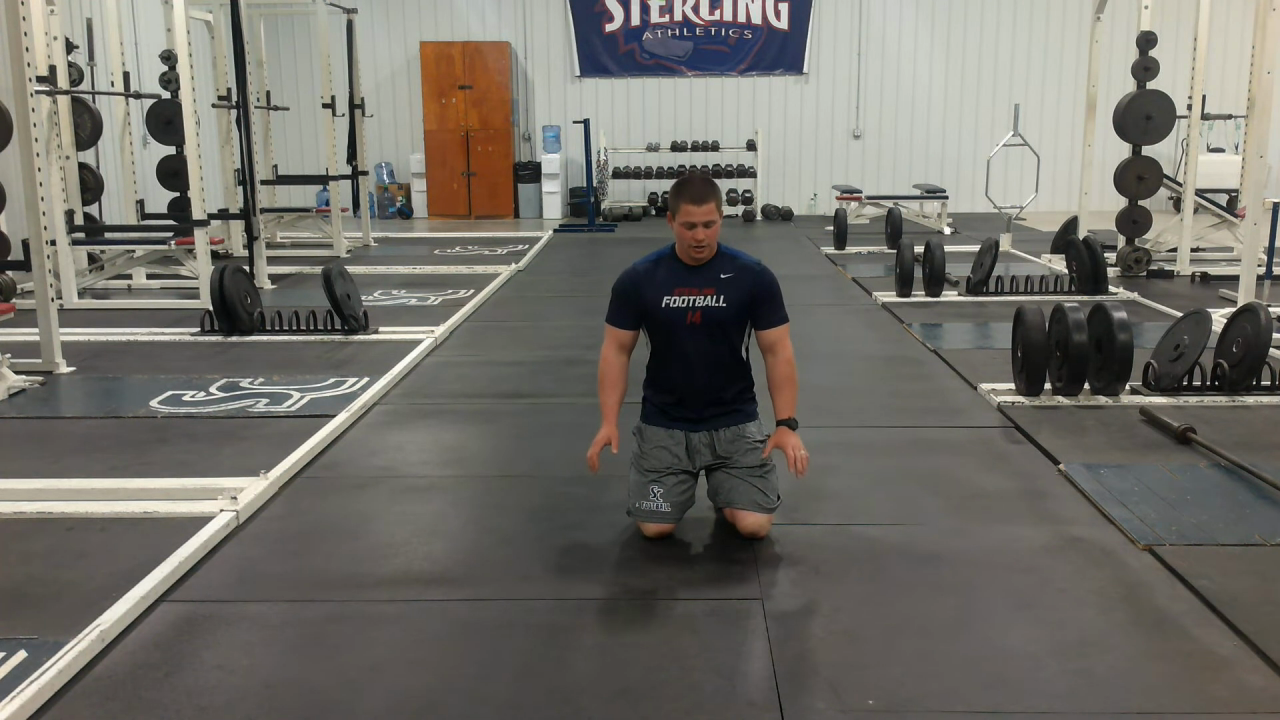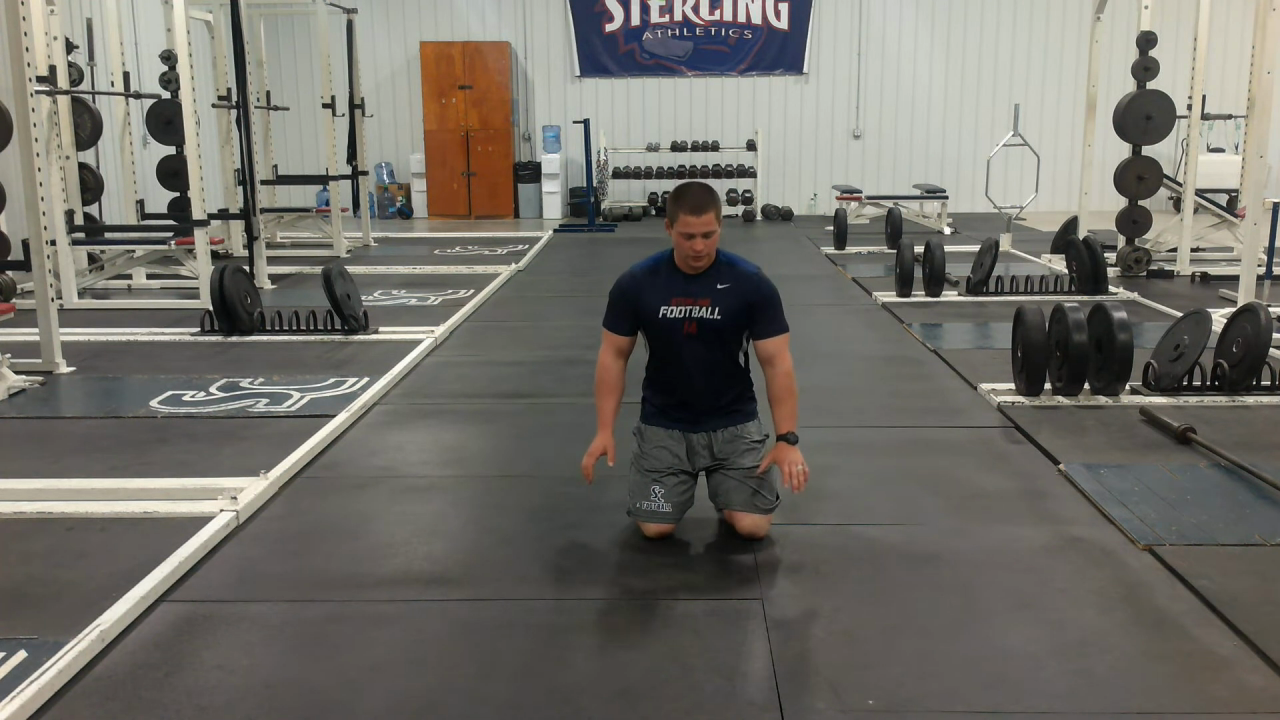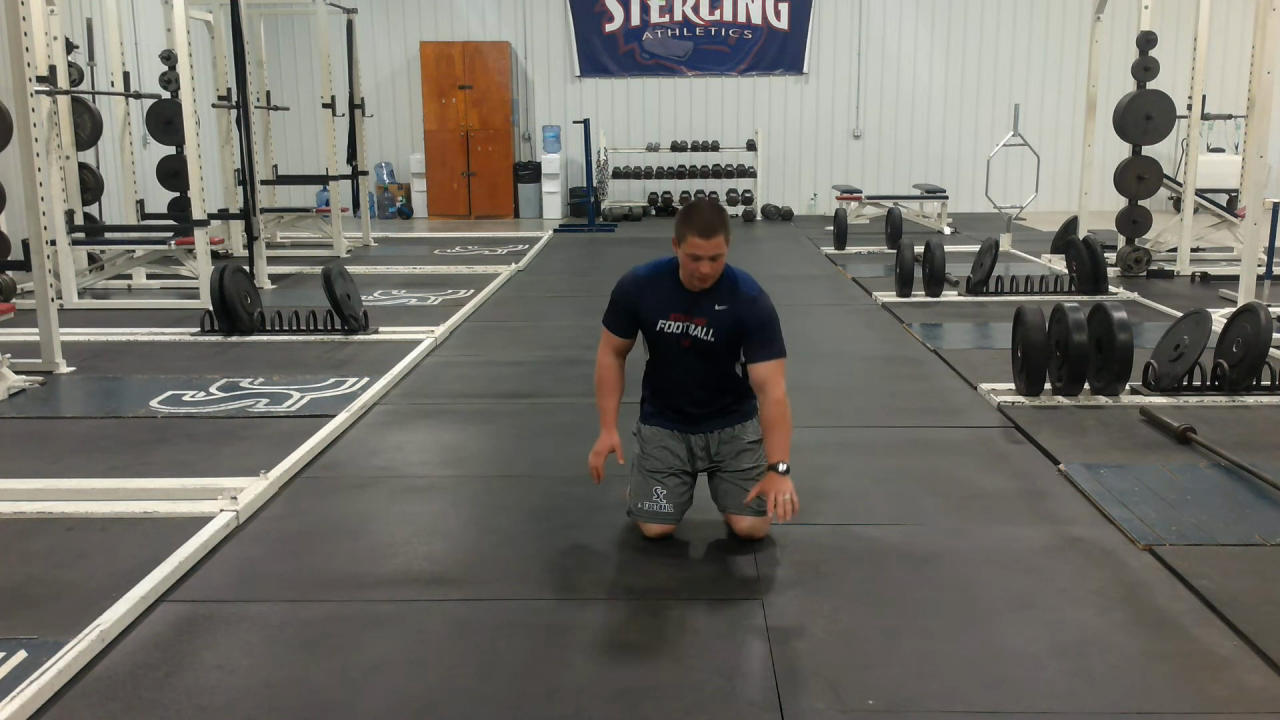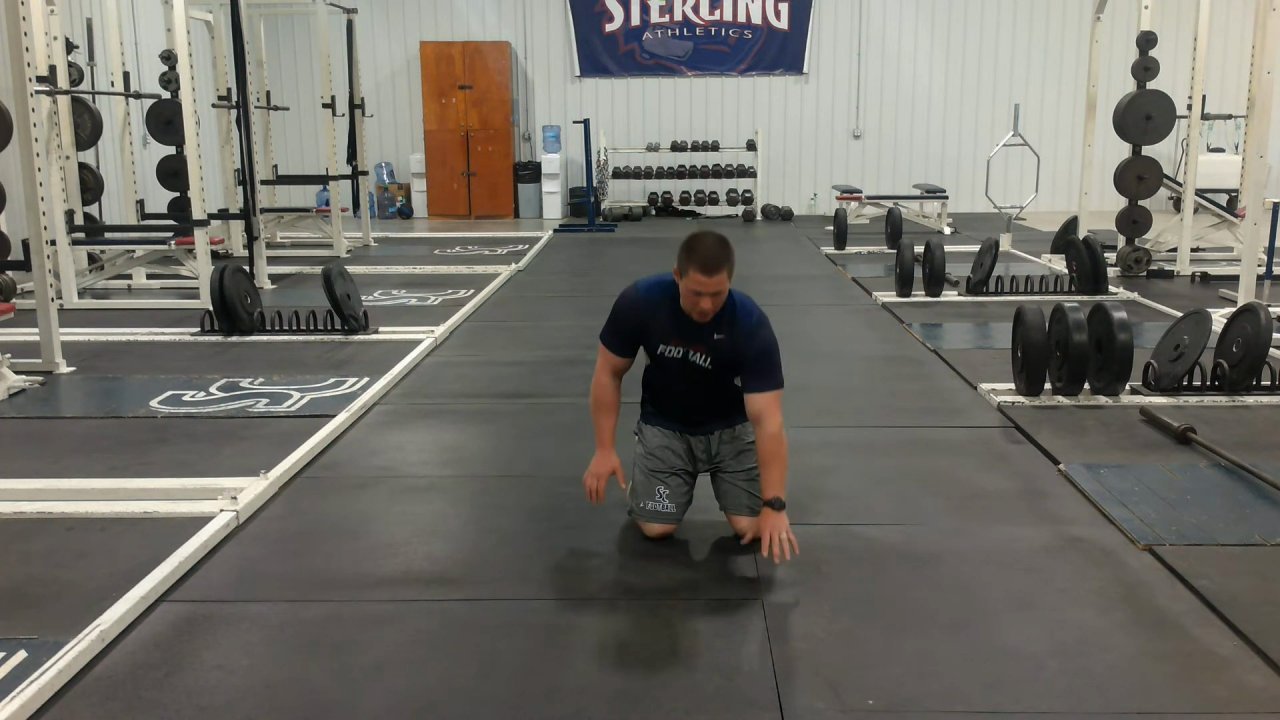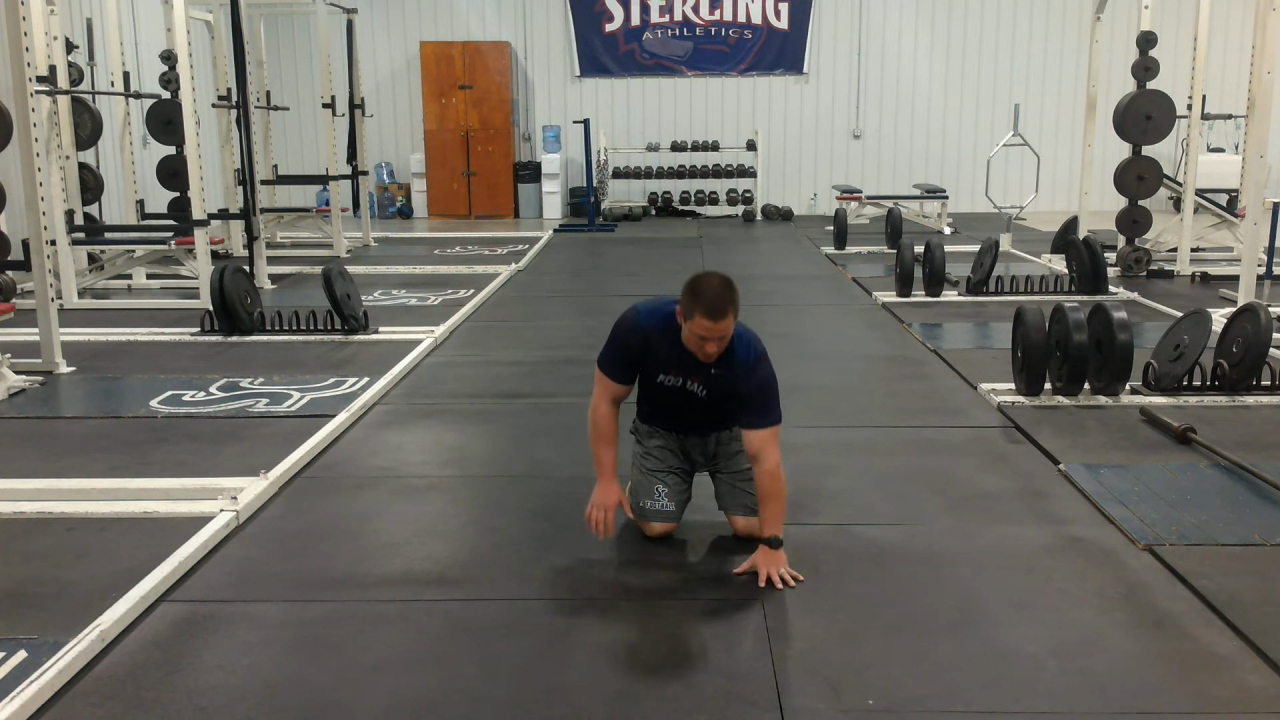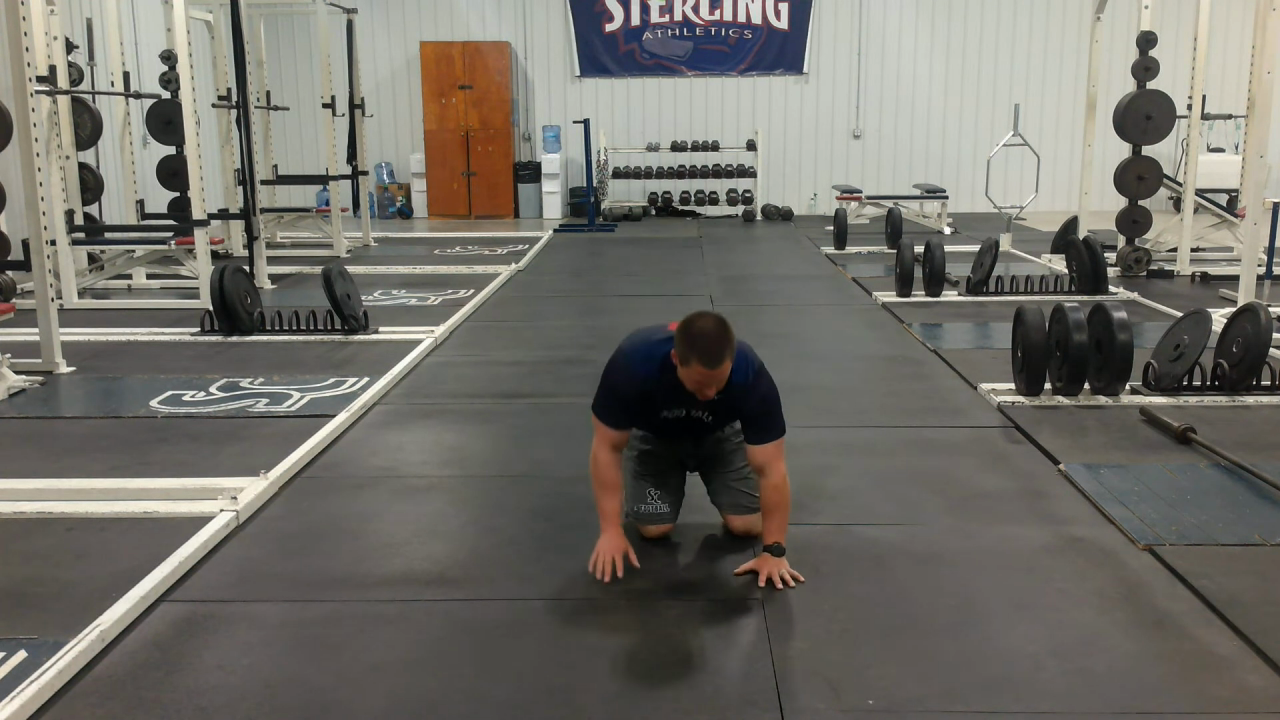
dt=0.3s
person 1, frame 1
left shoulder: (753, 276)
right shoulder: (638, 279)
left elbow: (777, 352)
right elbow: (617, 350)
left wrist: (786, 423)
right wrist: (609, 422)
left hip: (735, 422)
right hip: (664, 423)
left knee: (753, 525)
right knee: (655, 527)
left ankle: (720, 484)
right ankle: (686, 478)
person 1, frame 2
left shoulder: (752, 283)
right shoulder: (636, 284)
left elbow: (778, 363)
right elbow: (613, 356)
left wrist: (787, 438)
right wrist: (604, 430)
left hip: (734, 423)
right hip: (664, 424)
left knee: (752, 526)
right knee: (655, 527)
left ankle: (720, 485)
right ankle: (673, 479)
person 1, frame 3
left shoulder: (751, 301)
right shoulder: (638, 287)
left elbow: (771, 389)
right elbow: (612, 354)
left wrist: (778, 469)
right wrist: (608, 428)
left hip: (732, 424)
right hip: (664, 425)
left knee: (751, 527)
right knee: (655, 528)
left ankle: (717, 478)
right ankle: (641, 475)
person 1, frame 4
left shoulder: (751, 326)
right shoulder: (639, 301)
left elbow: (767, 420)
right elbow: (608, 373)
left wrist: (774, 505)
right wrist: (604, 449)
left hip: (732, 427)
right hip: (665, 427)
left knee: (750, 526)
right knee: (655, 527)
left ankle: (716, 473)
right ankle: (659, 478)
person 1, frame 5
left shoulder: (751, 359)
right shoulder: (639, 325)
left elbow: (764, 456)
right elbow: (605, 402)
left wrist: (772, 543)
right wrist: (606, 481)
left hip: (727, 431)
right hip: (661, 430)
left knee: (750, 526)
right knee: (656, 526)
left ankle: (715, 476)
right ankle: (636, 485)
person 1, frame 6
left shoulder: (751, 377)
right shoulder: (632, 365)
left elbow: (771, 469)
right elbow: (606, 449)
left wrist: (774, 550)
right wrist: (611, 531)
left hip: (722, 433)
right hip: (653, 435)
left knee: (748, 524)
right knee: (654, 527)
